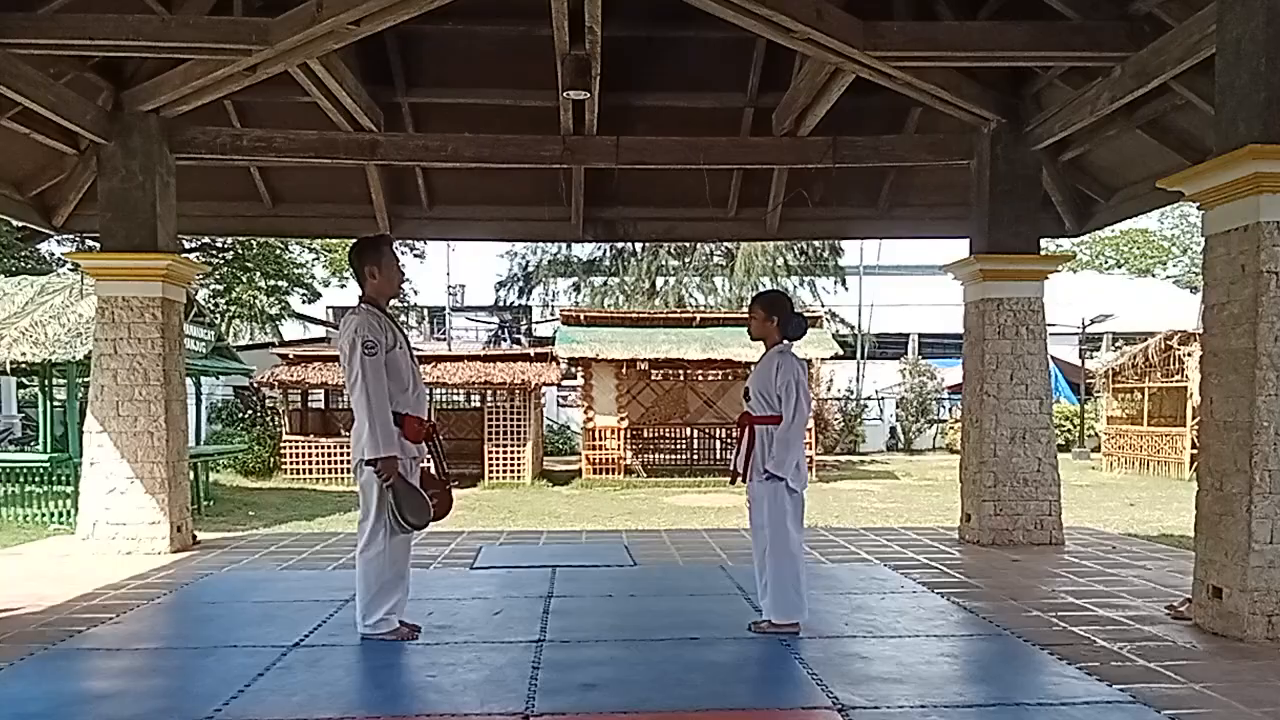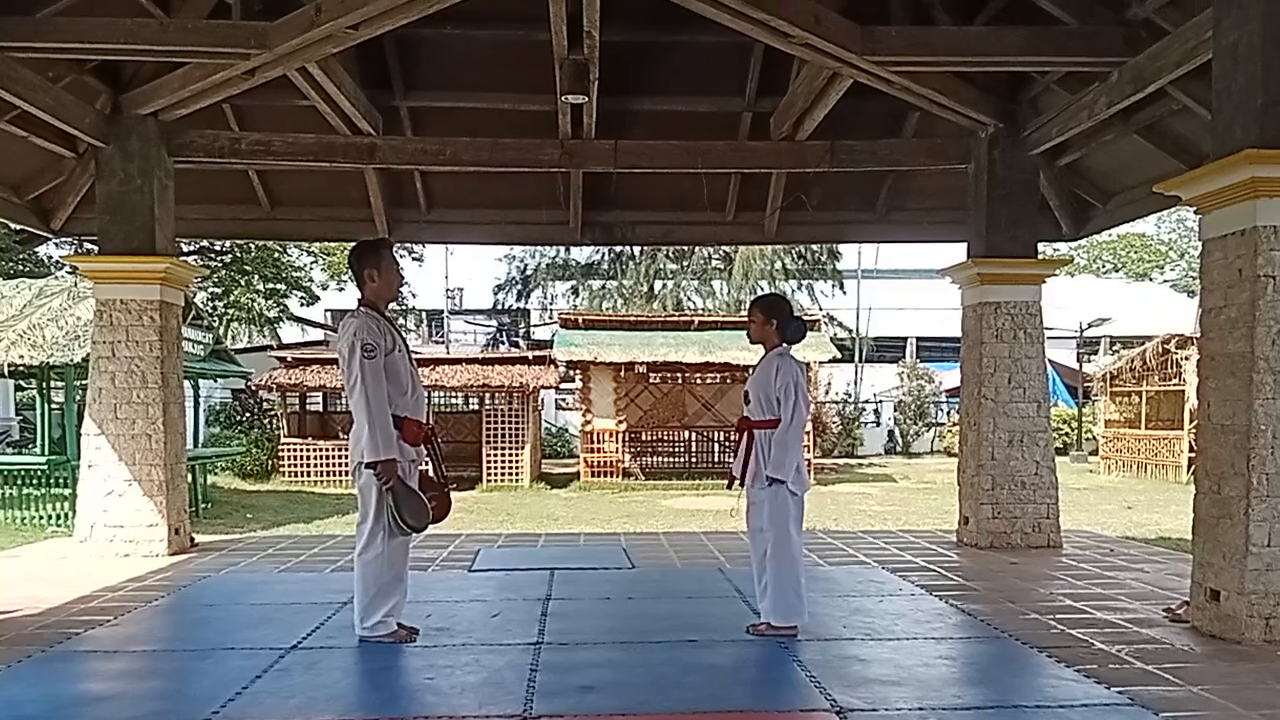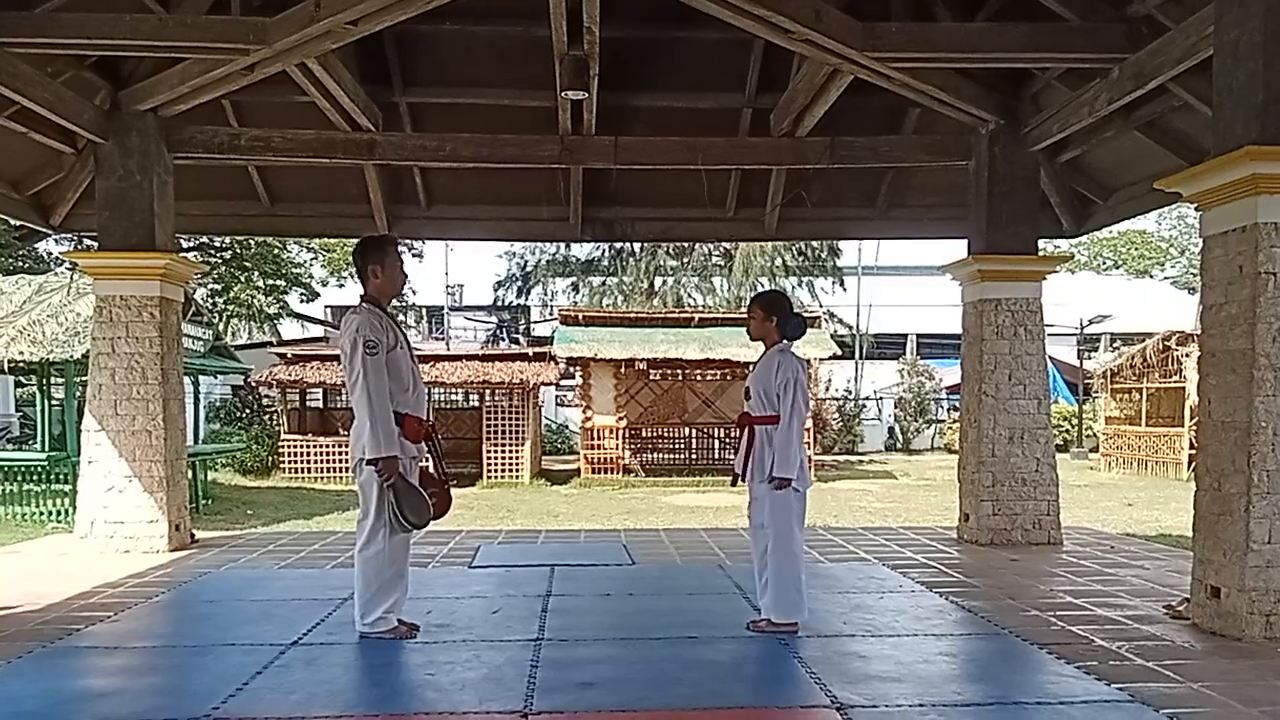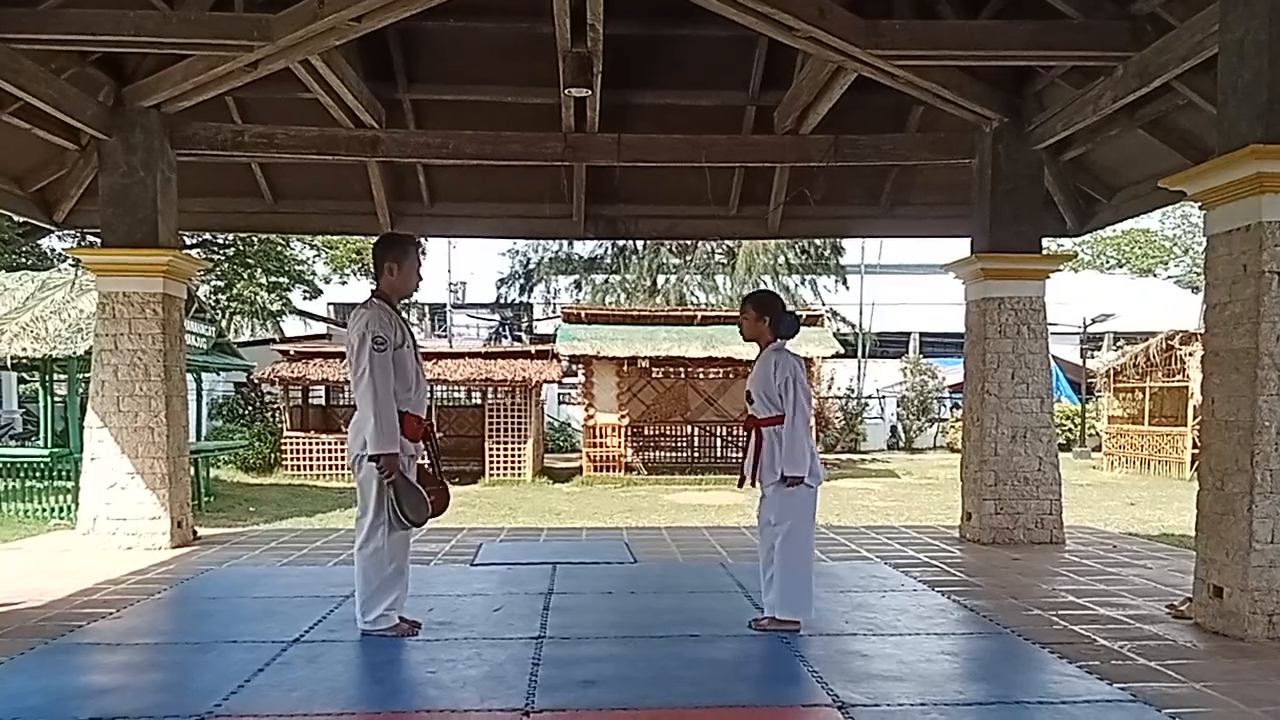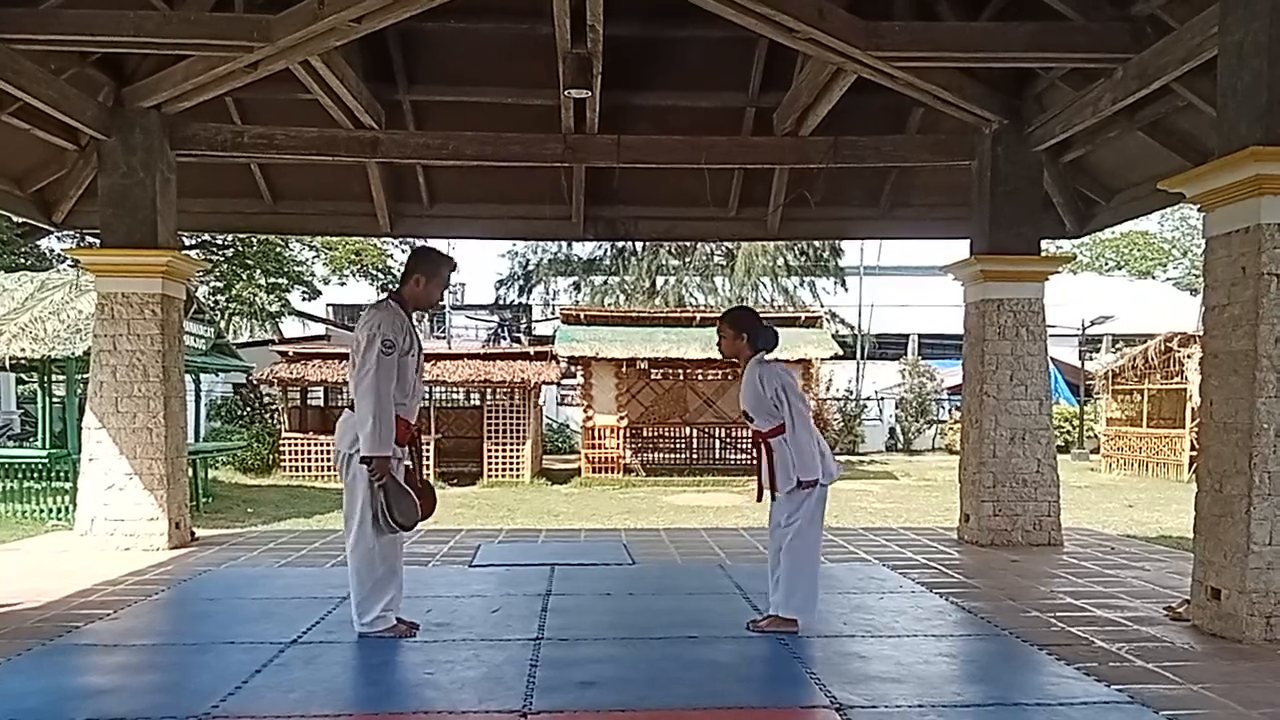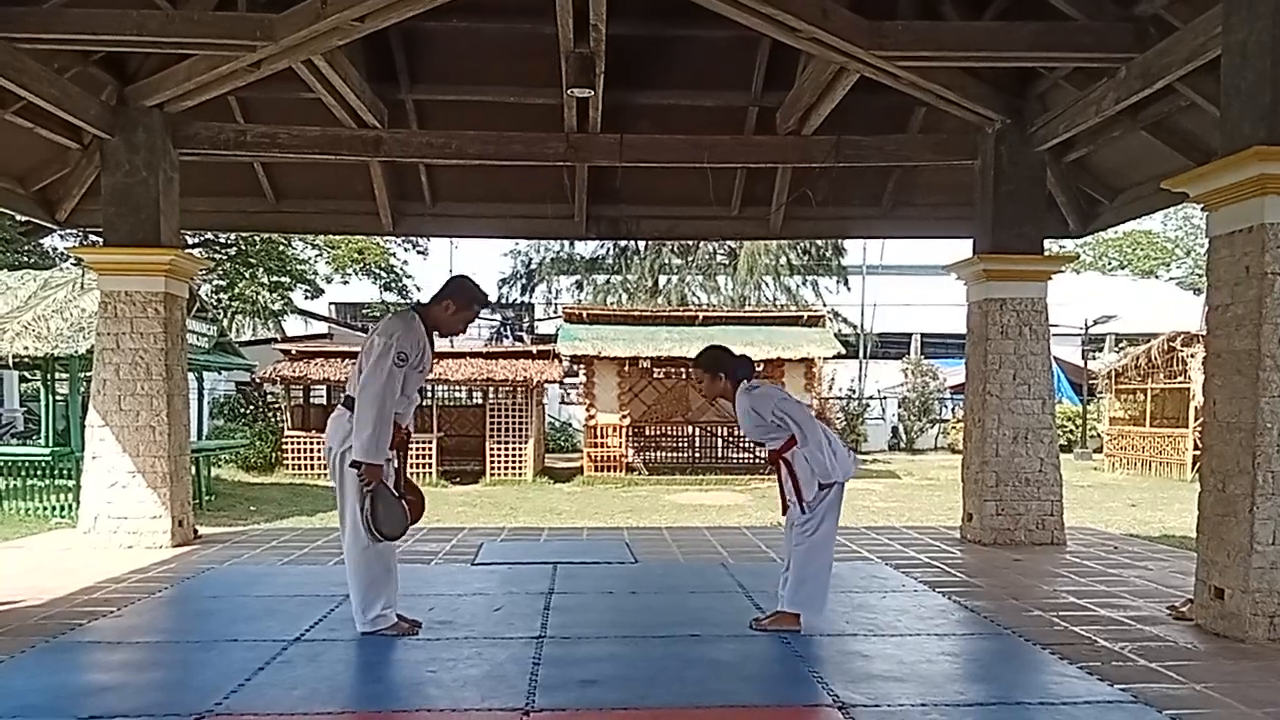
dt=0.2s
person 1, frame 1
left shoulder: (383, 322)
right shoulder: (363, 326)
right elbow: (369, 395)
right wrist: (385, 454)
left hip: (399, 442)
right hip: (383, 444)
left knee: (395, 533)
right knee: (381, 532)
left ankle: (386, 615)
right ankle: (375, 621)
person 1, frame 2
left shoulder: (382, 325)
right shoulder: (361, 328)
right elbow: (368, 398)
right wrist: (384, 456)
left hip: (399, 444)
right hip: (383, 447)
left knee: (394, 535)
right knee: (379, 535)
left ankle: (385, 617)
right ankle: (373, 624)
person 1, frame 3
left shoulder: (383, 321)
right shoulder: (364, 325)
right elbow: (369, 394)
right wrist: (385, 453)
left hip: (399, 441)
right hip: (383, 443)
left knee: (395, 533)
right knee: (380, 532)
left ankle: (385, 614)
right ankle: (374, 621)
person 1, frame 4
left shoulder: (391, 317)
right shoulder: (372, 320)
right elbow: (374, 391)
right wrist: (386, 450)
left hip: (398, 438)
right hip: (381, 440)
left knee: (395, 529)
right knee: (379, 530)
left ankle: (386, 611)
right ankle: (376, 618)
person 1, frame 5
left shoulder: (400, 321)
right shoulder: (384, 322)
right elbow: (372, 390)
left wrist: (393, 449)
right wrist: (378, 453)
left hip: (387, 440)
right hip: (369, 440)
left knee: (387, 530)
right knee: (369, 530)
left ankle: (382, 611)
right ankle: (373, 619)
person 1, frame 6
left shoulder: (418, 333)
right shoulder: (403, 333)
right elbow: (375, 397)
left wrist: (381, 454)
right wrist: (371, 458)
left hip: (371, 437)
right hip: (357, 435)
right knee: (365, 529)
left ankle: (382, 609)
right ankle: (374, 617)
person 2, frame 1
left shoulder: (787, 364)
right shoulder: (770, 361)
left elbow: (795, 419)
left wrist: (777, 466)
right wrist: (750, 464)
left hip: (776, 464)
right hip: (762, 463)
left knee: (780, 537)
right knee: (767, 537)
left ankle: (786, 616)
right ankle: (779, 612)
person 2, frame 2
left shoulder: (786, 367)
right shoulder: (769, 364)
left elbow: (792, 422)
left wrist: (777, 470)
left hip: (776, 468)
right hip: (761, 467)
left knee: (780, 540)
right knee: (764, 539)
left ankle: (784, 618)
right ankle: (775, 614)
person 2, frame 3
left shoulder: (786, 363)
right shoulder: (769, 360)
left elbow: (792, 419)
left wrist: (784, 470)
left hip: (778, 465)
right hip: (763, 464)
left knee: (781, 537)
right knee: (764, 535)
left ankle: (785, 615)
right ankle: (776, 611)
person 2, frame 4
left shoulder: (782, 362)
right shoulder: (767, 359)
left elbow: (798, 415)
left wrist: (795, 468)
left hip: (790, 463)
right hip: (774, 463)
left knee: (789, 536)
right knee: (773, 535)
left ankle: (788, 614)
right ankle: (780, 610)
person 2, frame 5
left shoulder: (765, 372)
right shoulder: (754, 371)
left elbow: (798, 417)
left wrist: (805, 472)
left hip: (800, 466)
right hip: (785, 466)
left knee: (796, 537)
right knee: (782, 537)
left ankle: (789, 615)
right ankle: (783, 609)
person 2, frame 6
left shoulder: (751, 400)
right shoulder: (744, 398)
left elbow: (801, 424)
left wrist: (819, 474)
left hip: (818, 469)
right hip: (804, 470)
left knee: (808, 538)
right knee: (798, 538)
left ankle: (792, 613)
right ankle: (789, 608)
